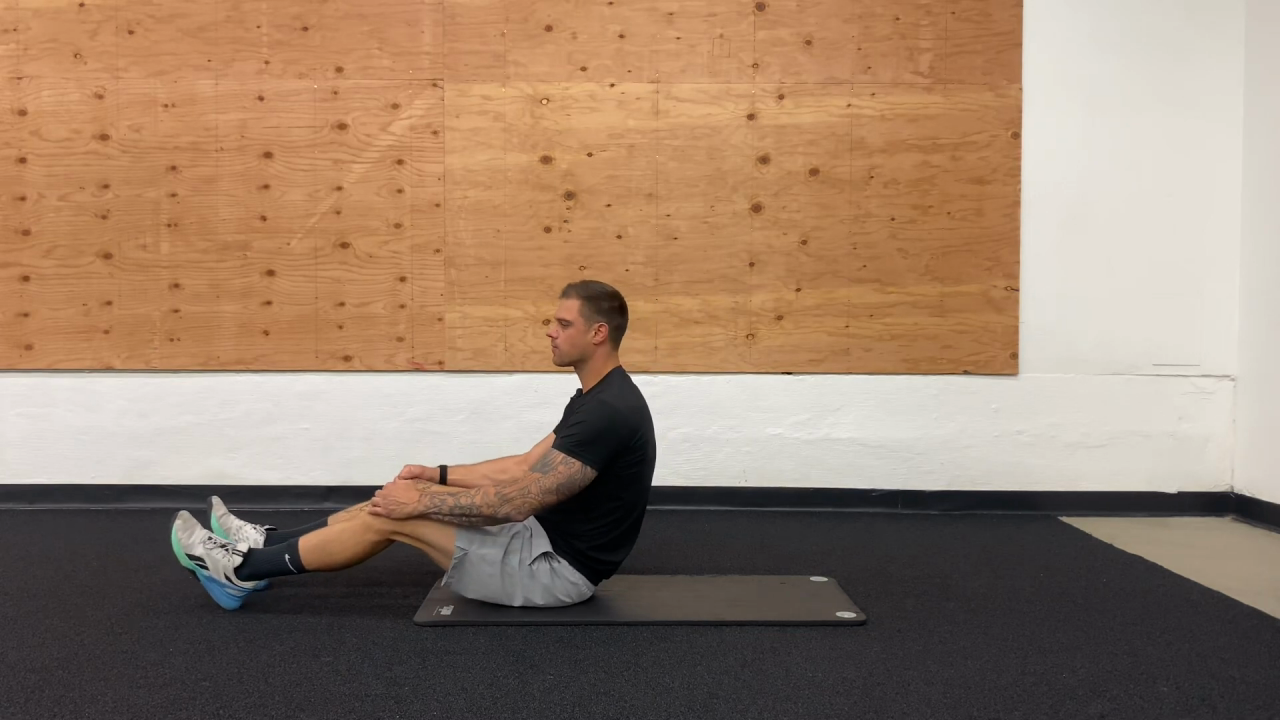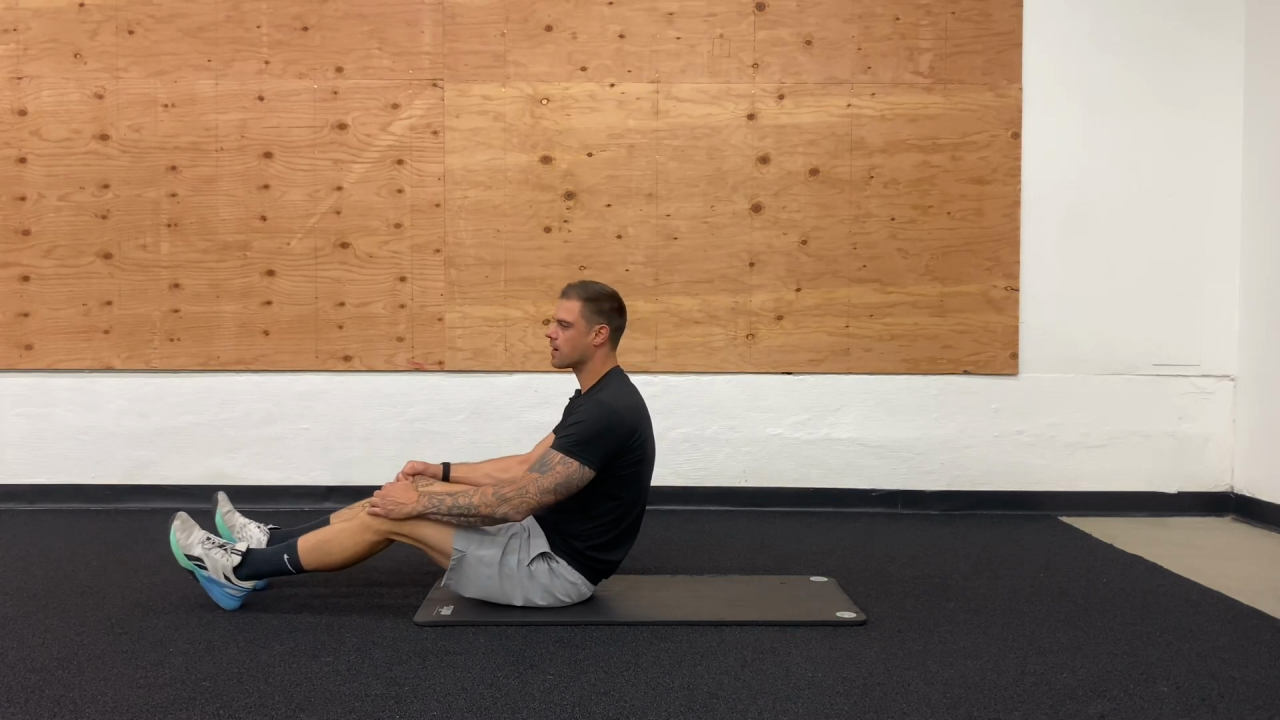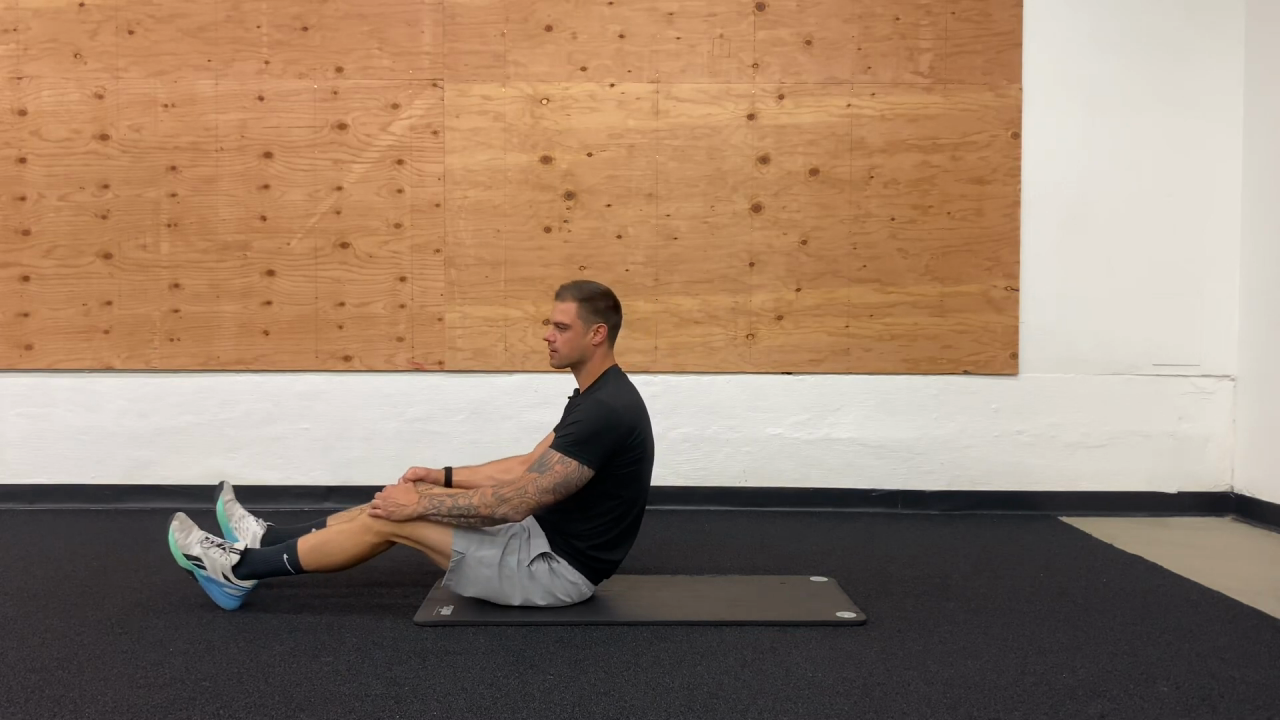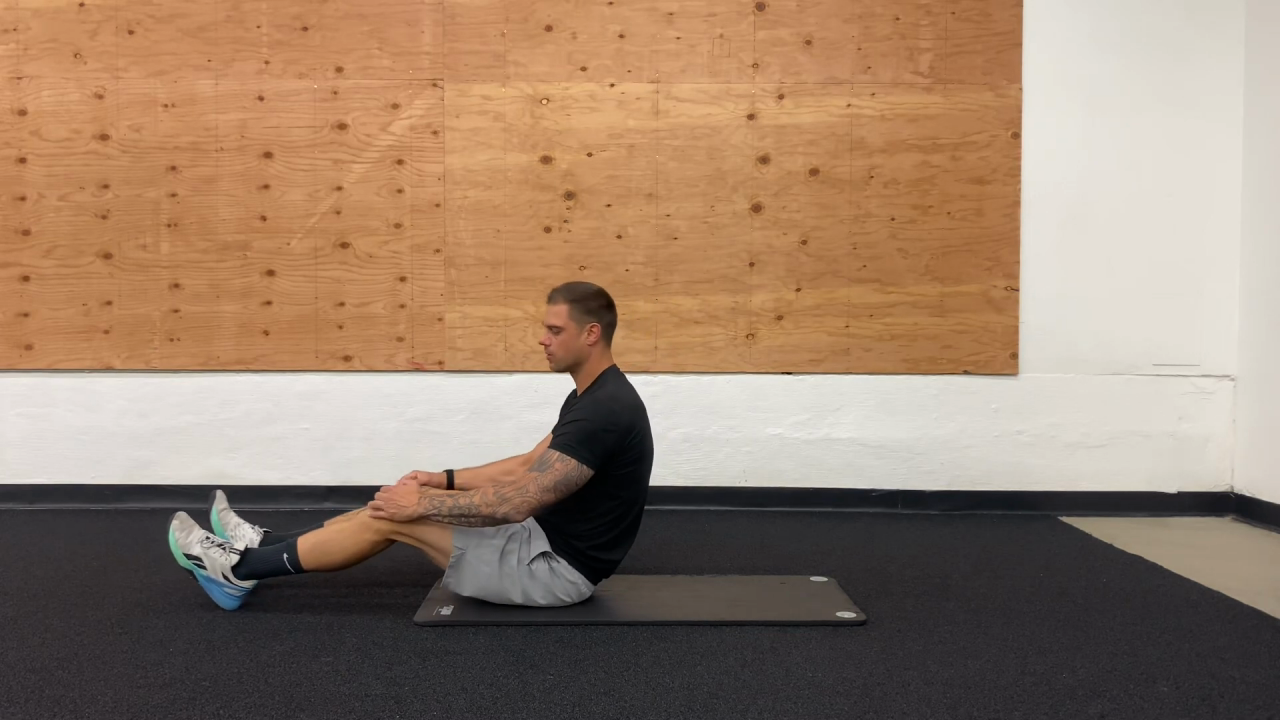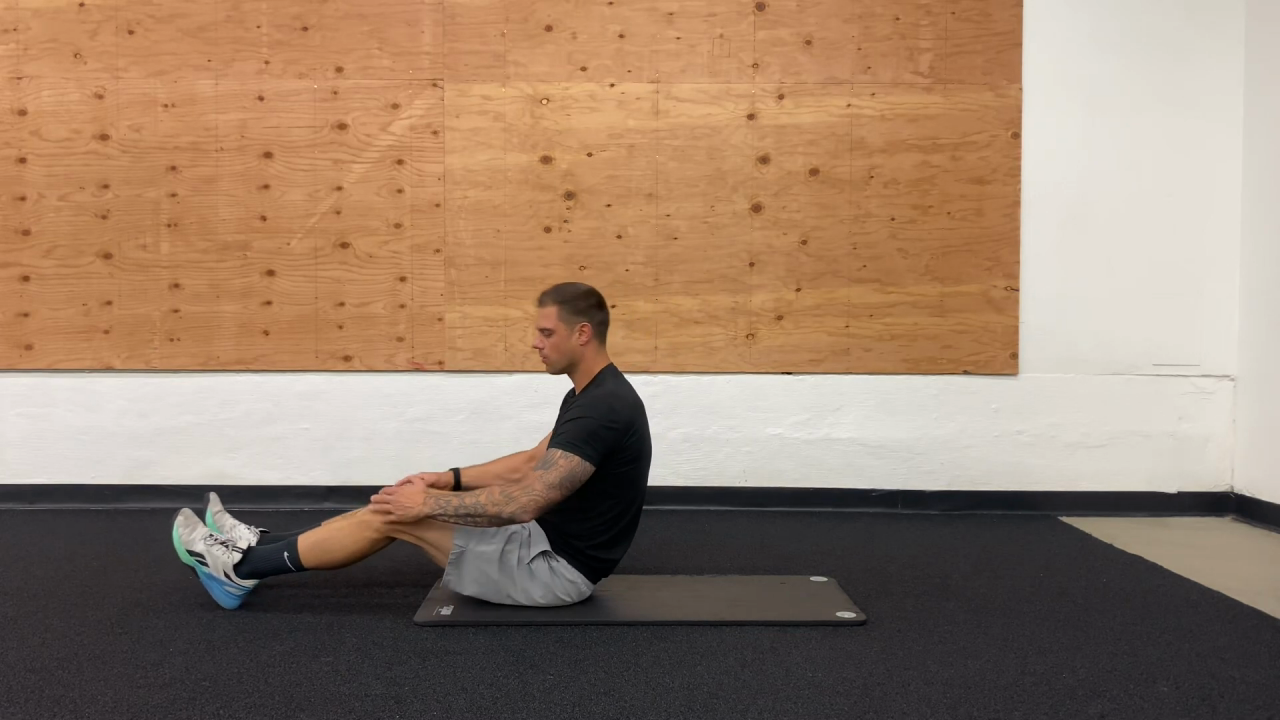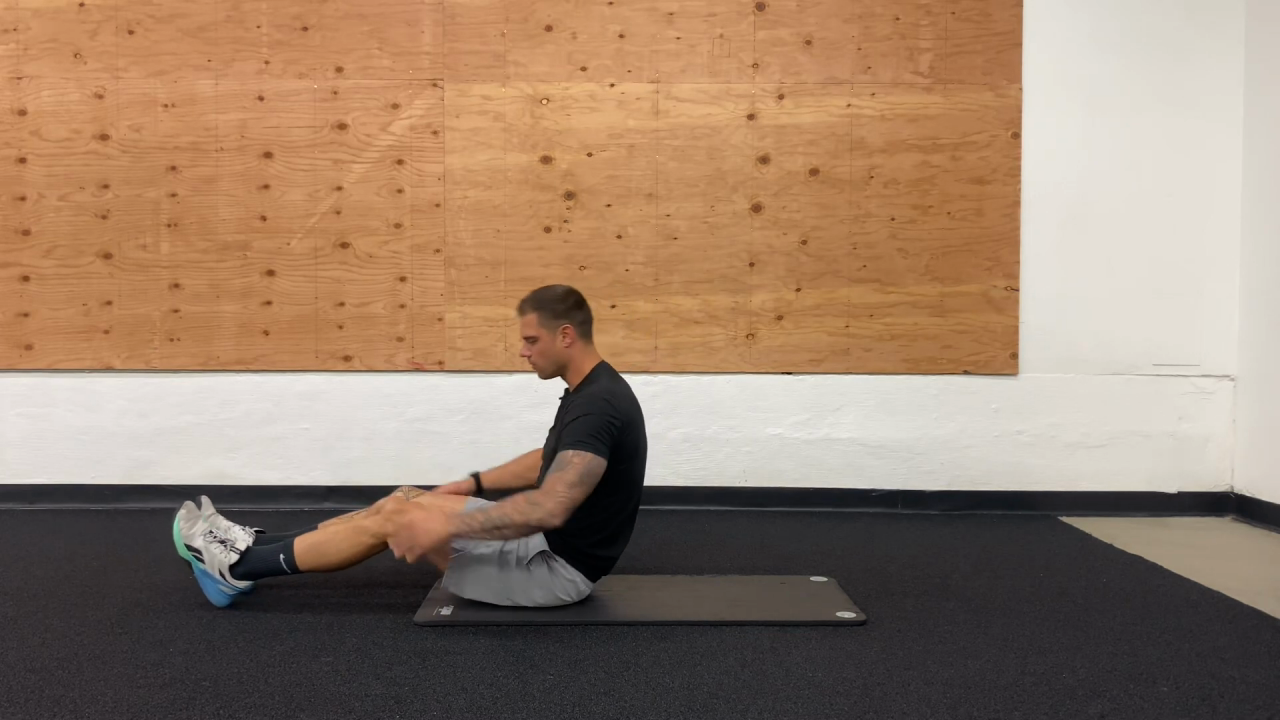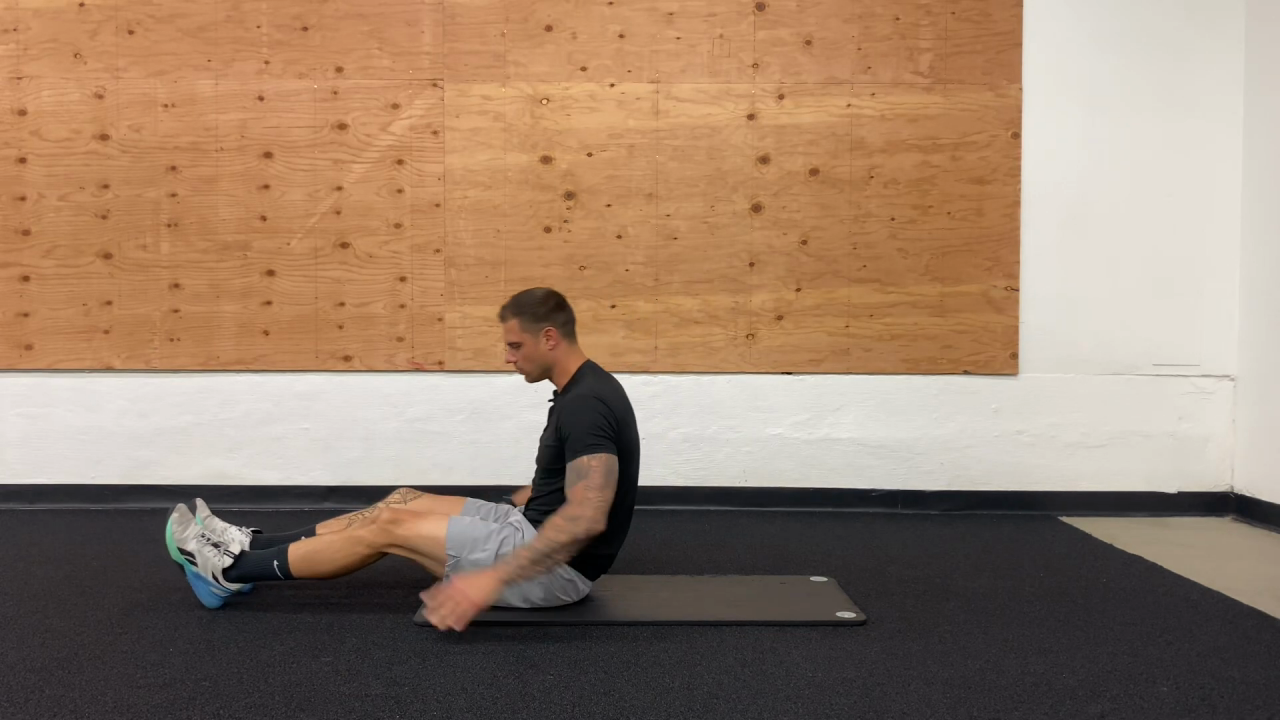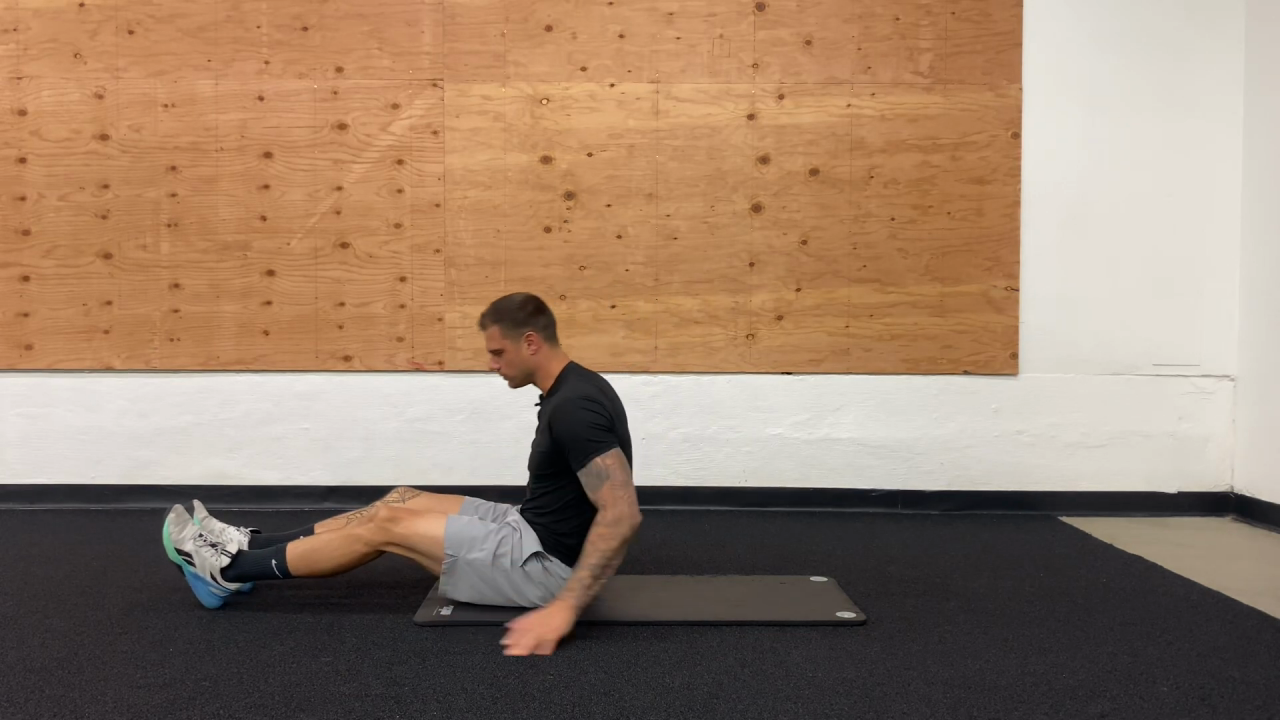
dt=0.1s
person 1, frame 1
left shoulder: (607, 412)
right shoulder: (599, 398)
left elbow: (519, 502)
right elbow: (528, 468)
left wrist: (422, 503)
right wrist: (436, 475)
left hip: (557, 568)
right hip: (553, 539)
left knee: (394, 516)
right knee: (405, 493)
left ankle: (241, 569)
right ankle: (263, 544)
person 1, frame 2
left shoulder: (605, 412)
right shoulder: (599, 398)
left elbow: (516, 502)
right elbow: (530, 469)
left wrist: (421, 503)
right wrist: (440, 472)
left hip: (556, 568)
right hip: (552, 540)
left knee: (391, 516)
right knee: (404, 494)
left ankle: (240, 569)
right ankle: (266, 543)
person 1, frame 3
left shoulder: (604, 411)
right shoulder: (598, 397)
left elbow: (515, 502)
right elbow: (531, 469)
left wrist: (422, 506)
right wrist: (442, 478)
left hip: (558, 567)
right hip: (554, 539)
left knee: (393, 518)
right knee: (403, 500)
left ankle: (239, 568)
right ankle: (264, 542)
person 1, frame 4
left shoulder: (604, 410)
right shoulder: (596, 397)
left elbow: (516, 502)
right elbow: (532, 468)
left wrist: (423, 506)
right wrist: (444, 480)
left hip: (557, 567)
right hip: (554, 540)
left knee: (392, 517)
right knee: (402, 501)
left ankle: (239, 568)
right ankle: (262, 546)
person 1, frame 5
left shoulder: (600, 409)
right shoulder: (594, 394)
left elbow: (524, 503)
right elbow: (538, 462)
left wrist: (430, 510)
right wrist: (449, 479)
left hip: (557, 566)
right hip: (551, 539)
left knee: (401, 509)
right knee: (408, 495)
left ankle: (240, 567)
right ankle: (257, 546)
person 1, frame 6
left shoulder: (597, 406)
right shoulder: (592, 392)
left elbow: (549, 510)
left wrist: (447, 525)
right wrist: (474, 483)
left hip: (556, 566)
right hip: (551, 544)
left knee: (397, 517)
right knee: (405, 502)
left ankle: (237, 568)
right ankle: (254, 547)
person 1, frame 7
left shoulder: (587, 406)
right shoulder: (583, 390)
left elbow: (587, 519)
left wrist: (494, 579)
right wrist: (529, 496)
left hip: (554, 568)
right hip: (537, 530)
left knee: (389, 528)
right knee: (400, 504)
left ankle: (231, 569)
right ankle: (249, 548)
person 1, frame 8
left shoulder: (576, 408)
right shoulder: (574, 390)
left elbow: (622, 516)
left wrist: (564, 608)
left hip: (548, 562)
right hip: (539, 532)
left knee: (388, 527)
right knee: (401, 502)
left ankle: (229, 570)
right ankle: (253, 548)
